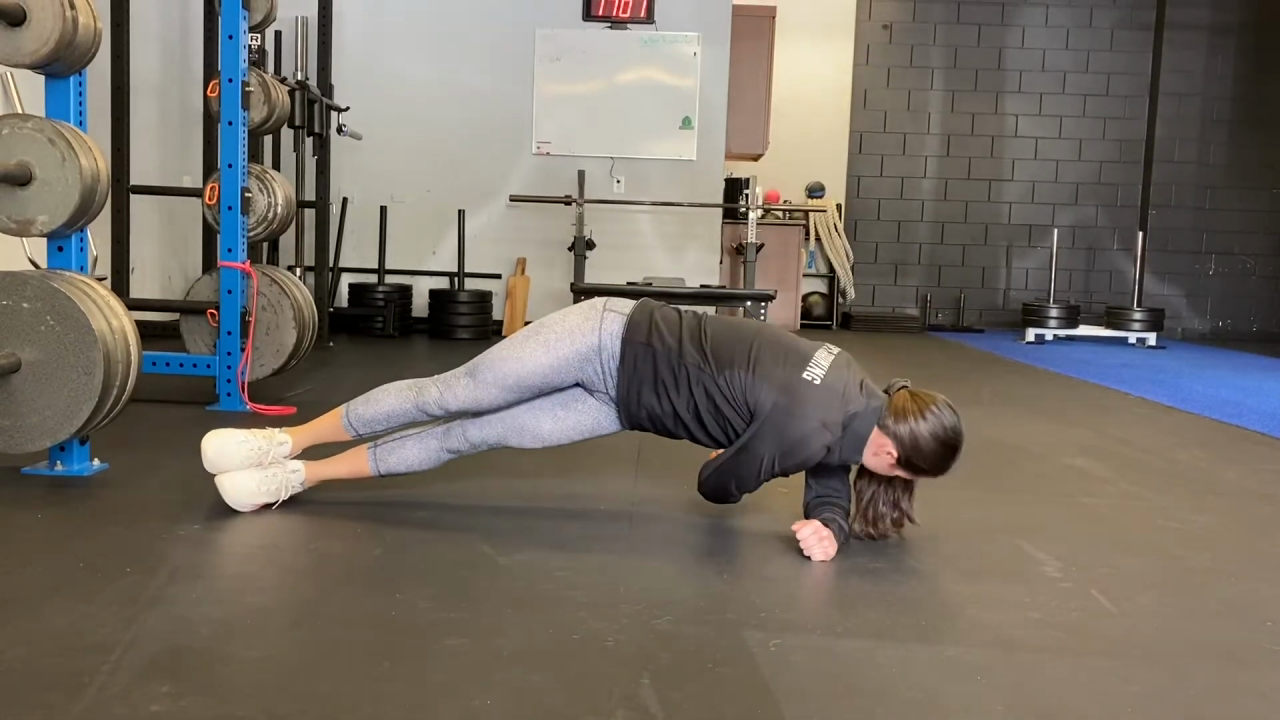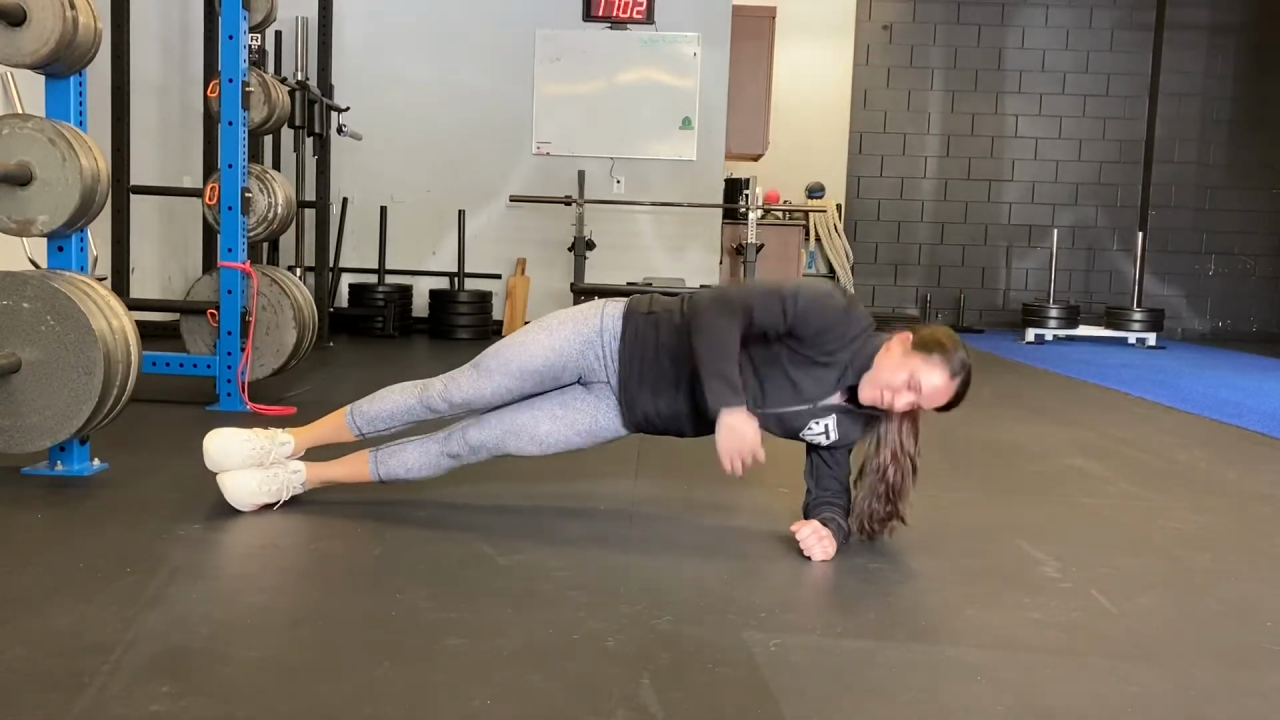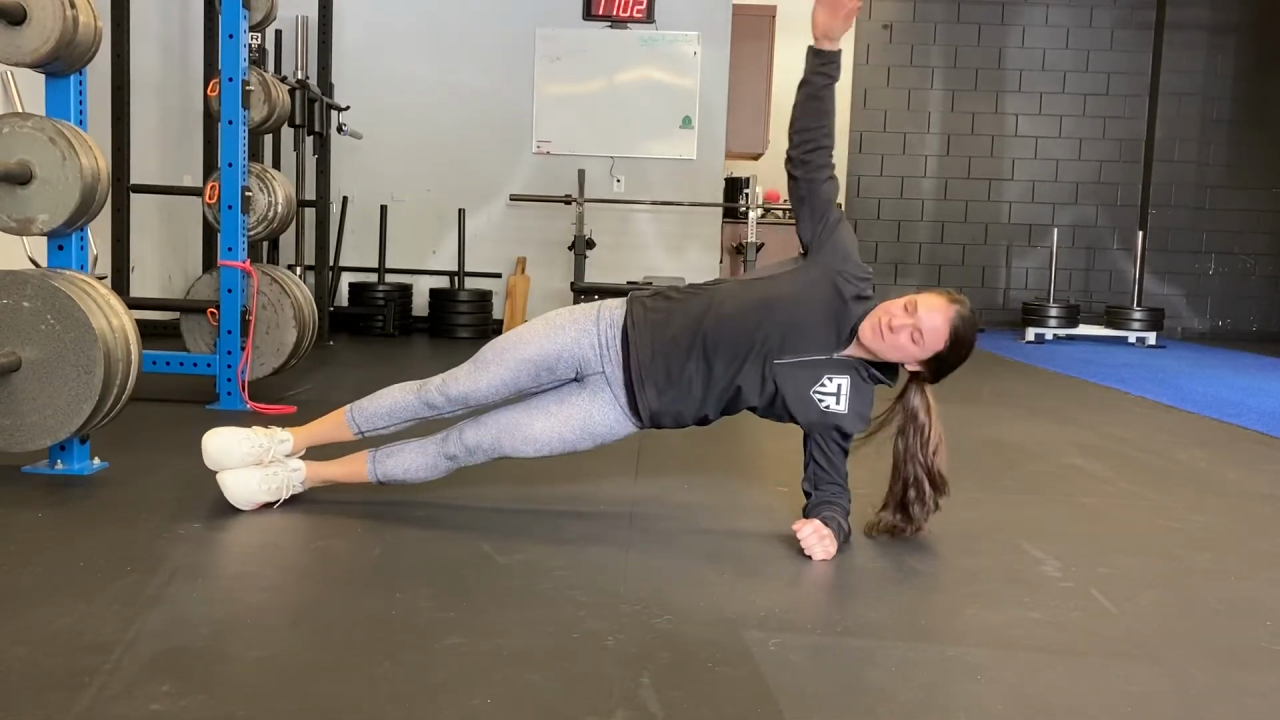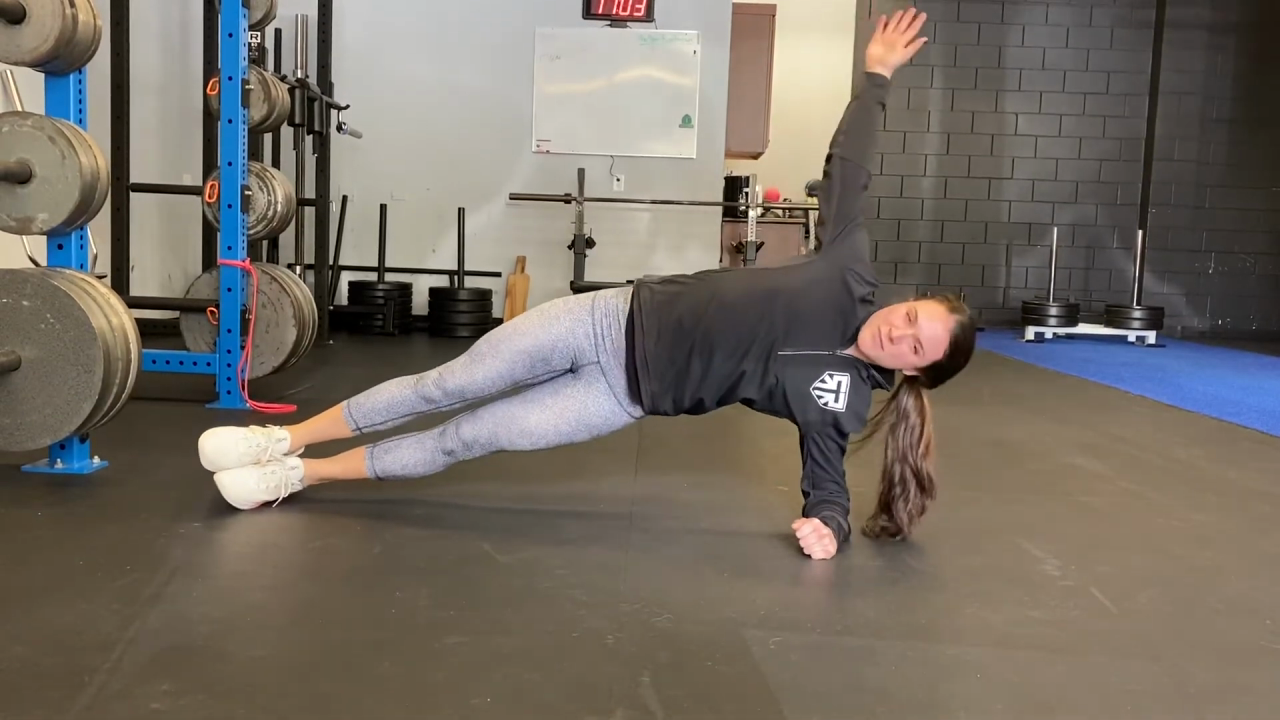
dt=0.5s
person 1, frame 1
left shoulder: (855, 402)
right shoulder: (810, 424)
left elbow: (828, 485)
right elbow: (719, 483)
left wrist: (827, 525)
right wrist: (737, 468)
left hip: (617, 404)
right hip: (613, 342)
left knee: (466, 436)
right knee: (449, 396)
left ankle: (302, 474)
right ankle: (289, 438)
person 1, frame 2
left shoulder: (846, 425)
right shoulder: (841, 321)
left elbow: (829, 479)
right elbow: (717, 305)
left wrist: (823, 525)
right wrist: (729, 407)
left hip: (630, 414)
right hip: (615, 339)
left knee: (469, 450)
right knee: (446, 395)
left ankle: (301, 487)
right ankle: (286, 444)
person 1, frame 3
left shoulder: (845, 402)
right shoulder: (843, 278)
left elbow: (827, 480)
right elbow: (809, 161)
left wrist: (826, 524)
left hip: (630, 404)
right hip: (614, 330)
left knee: (466, 445)
right knee: (446, 397)
left ankle: (299, 479)
right ankle: (286, 442)
person 1, frame 4
left shoulder: (839, 400)
right shoulder: (851, 277)
left elbow: (824, 472)
right elbow: (845, 168)
left wrist: (825, 523)
right wrist: (875, 75)
left hip: (628, 393)
right hip: (615, 320)
left knee: (465, 438)
right knee: (444, 386)
left ankle: (297, 475)
right ankle: (282, 439)
